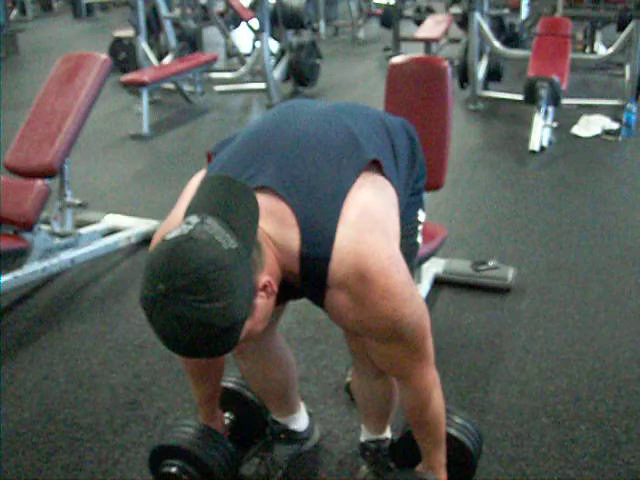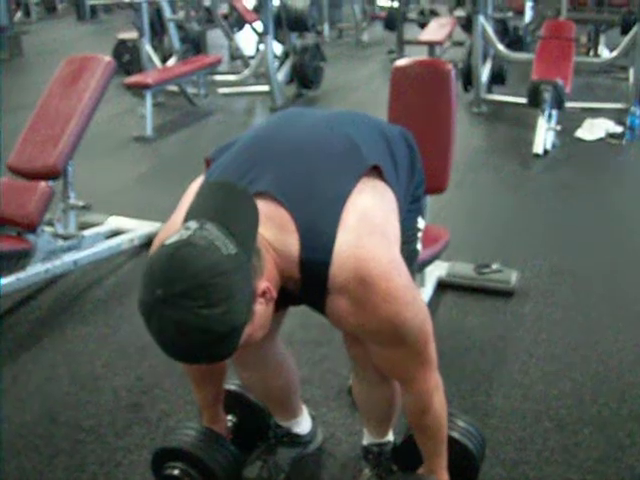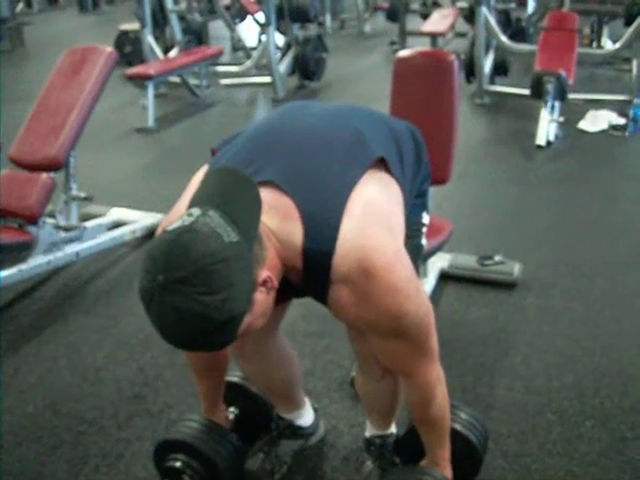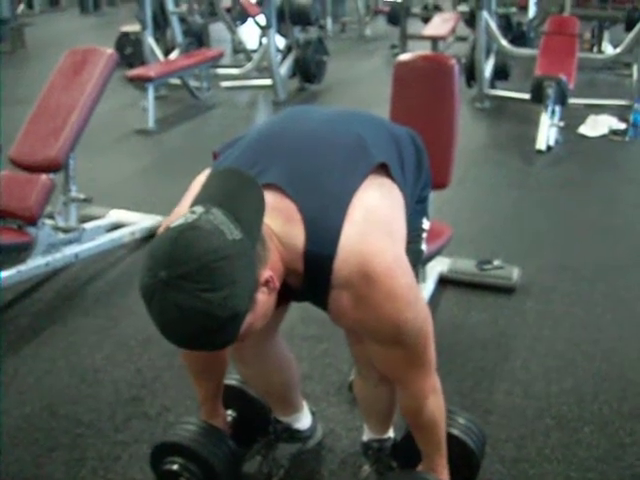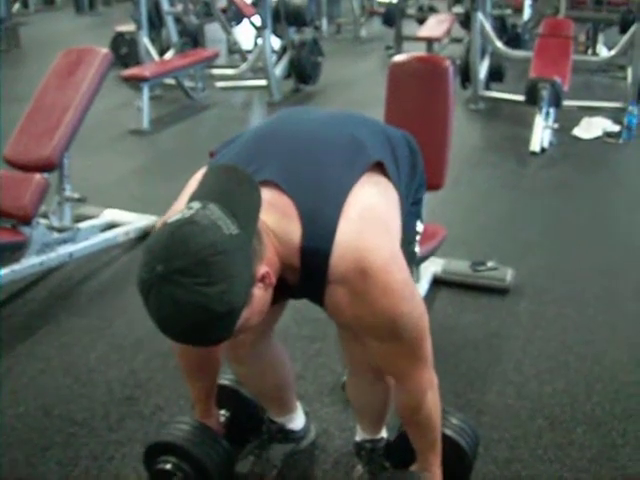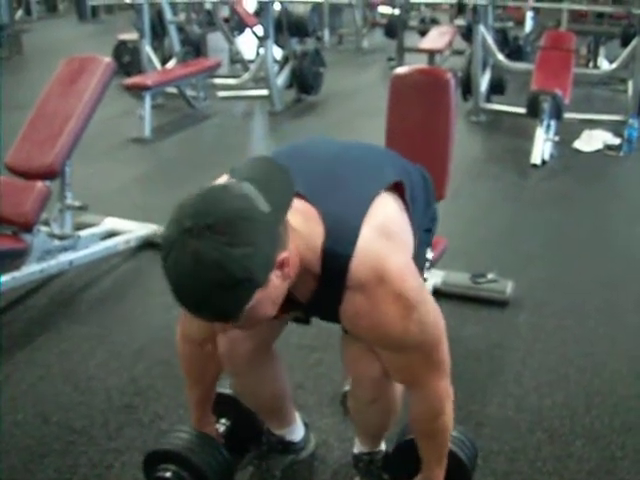
dt=0.7s
person 1, frame 1
left shoulder: (362, 270)
right shoulder: (174, 245)
left elbow: (417, 373)
right elbow: (195, 330)
right wrist: (209, 418)
left knee: (367, 344)
right knee: (247, 335)
left ankle: (376, 445)
right ankle: (292, 427)
person 1, frame 2
left shoulder: (362, 274)
right shoulder: (174, 250)
left elbow: (420, 379)
right elbow: (198, 336)
right wrist: (212, 421)
left knee: (369, 351)
right knee: (246, 344)
left ankle: (379, 449)
right ankle: (294, 431)
person 1, frame 3
left shoulder: (366, 268)
right shoulder: (178, 237)
left elbow: (421, 371)
right elbow: (201, 330)
right wrist: (212, 412)
left knee: (374, 346)
right knee: (247, 337)
left ankle: (382, 441)
right ankle: (297, 422)
person 1, frame 4
left shoulder: (365, 271)
right shoulder: (182, 237)
left elbow: (418, 381)
right elbow: (199, 333)
right wrist: (211, 415)
left knee: (373, 351)
right knee: (246, 341)
left ankle: (379, 445)
right ankle: (295, 427)
person 1, frame 5
left shoulder: (362, 266)
right shoulder: (180, 234)
left elbow: (414, 375)
right elbow: (194, 334)
right wrist: (205, 415)
left knee: (365, 352)
right knee: (242, 343)
left ankle: (372, 444)
right ankle: (288, 427)
person 1, frame 6
left shoulder: (378, 278)
right shoulder: (213, 236)
left elbow: (431, 382)
right elbow: (197, 338)
right wrist: (202, 424)
left knee: (371, 367)
right knee: (237, 349)
right ankle: (287, 437)
